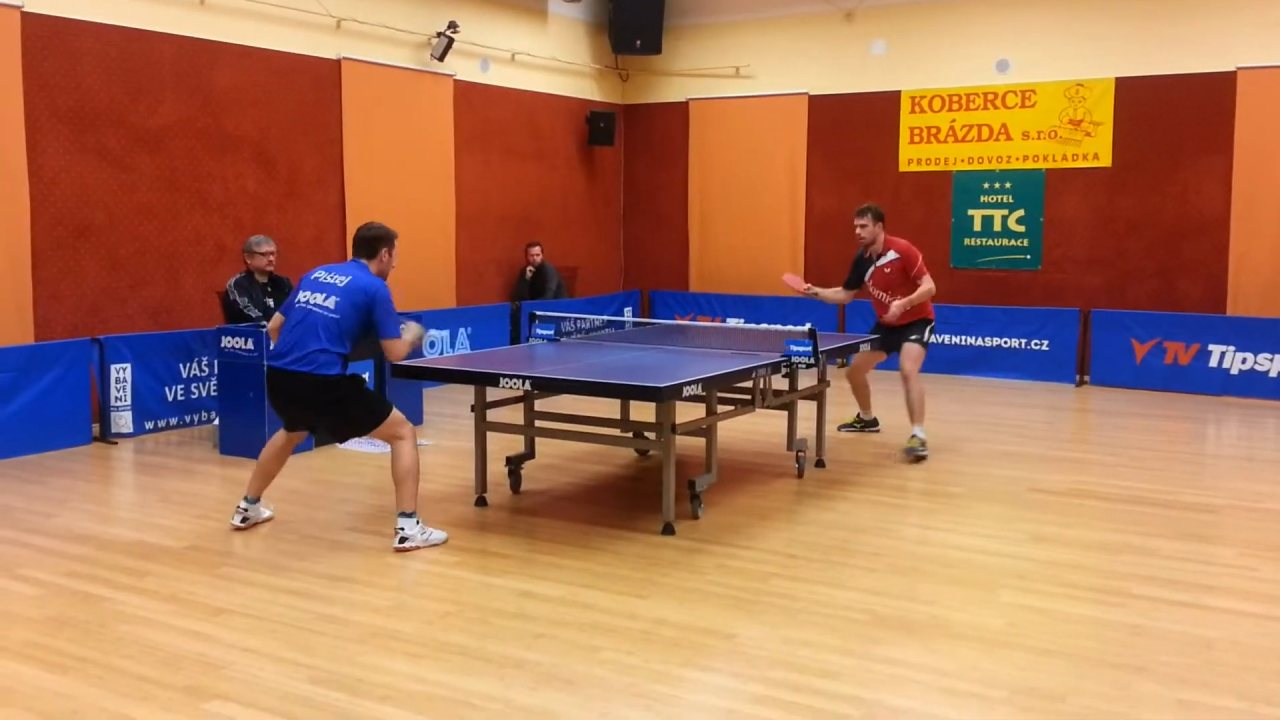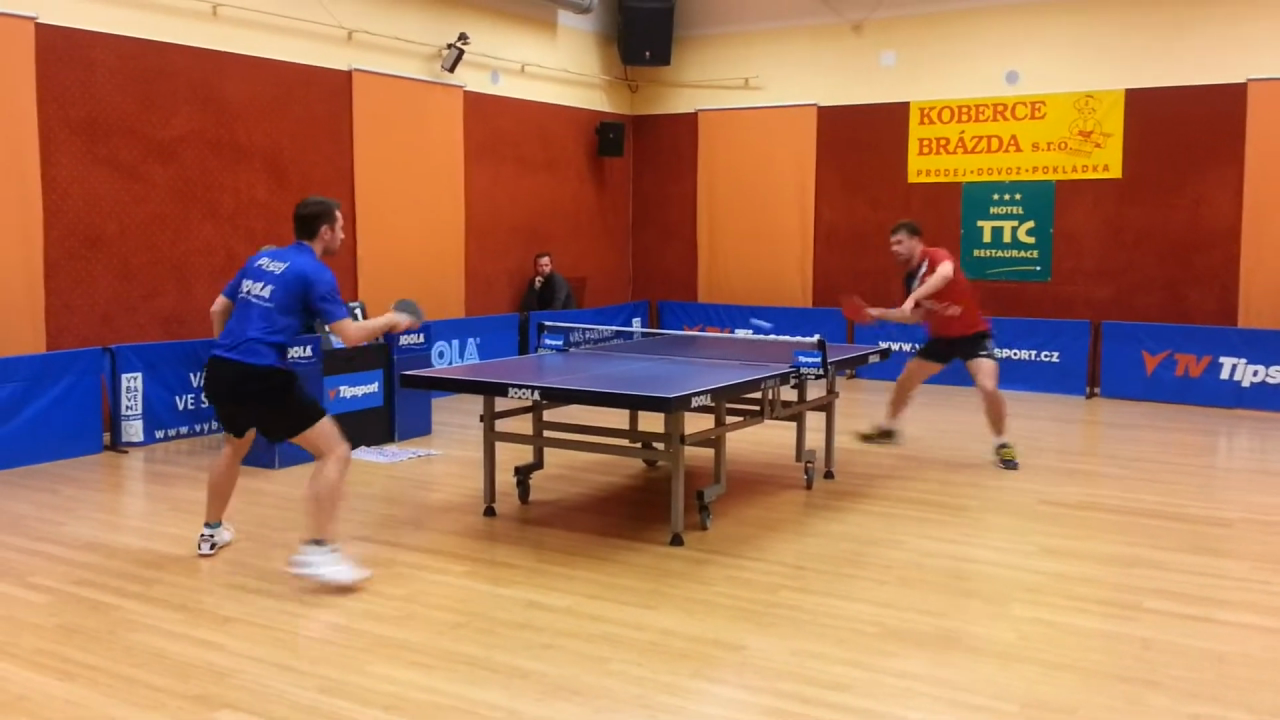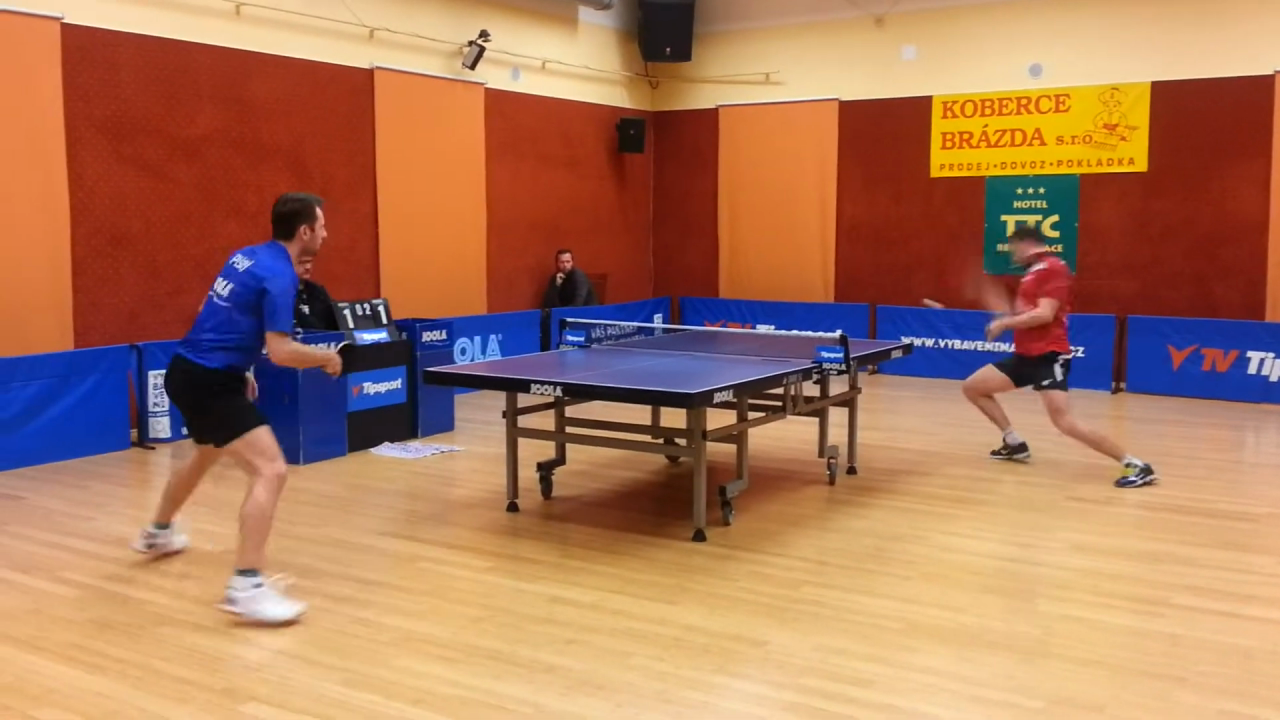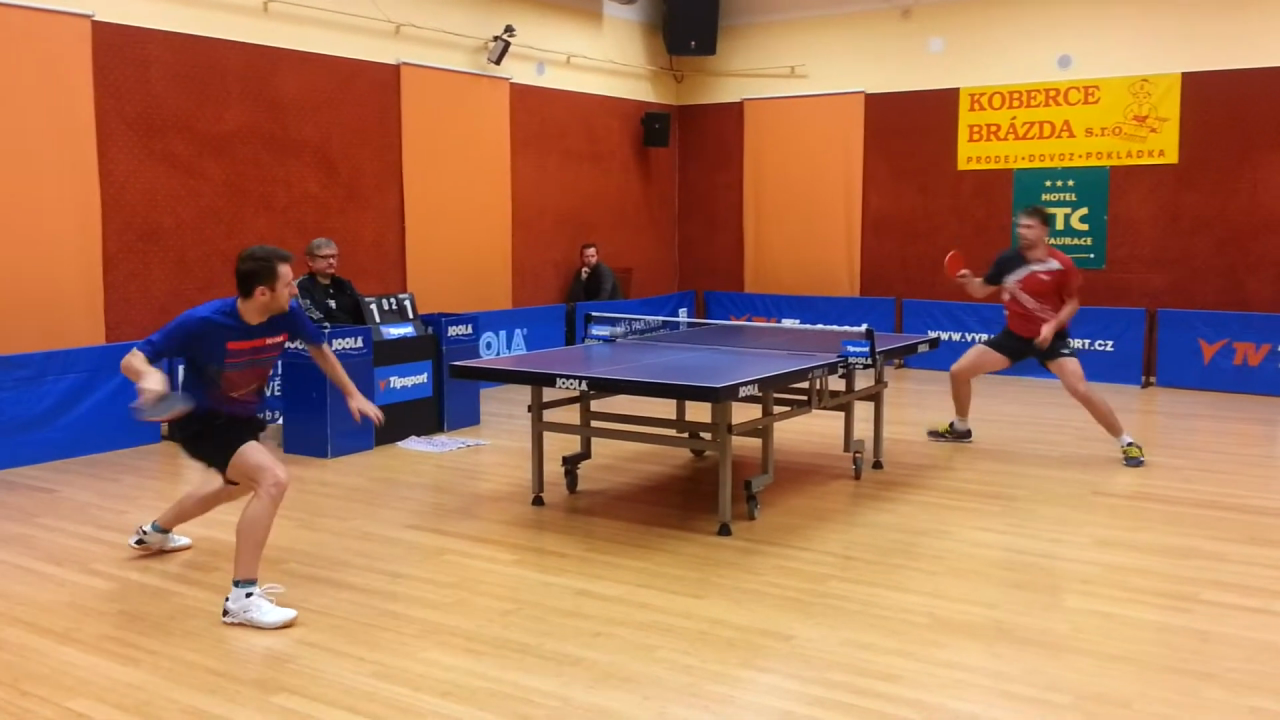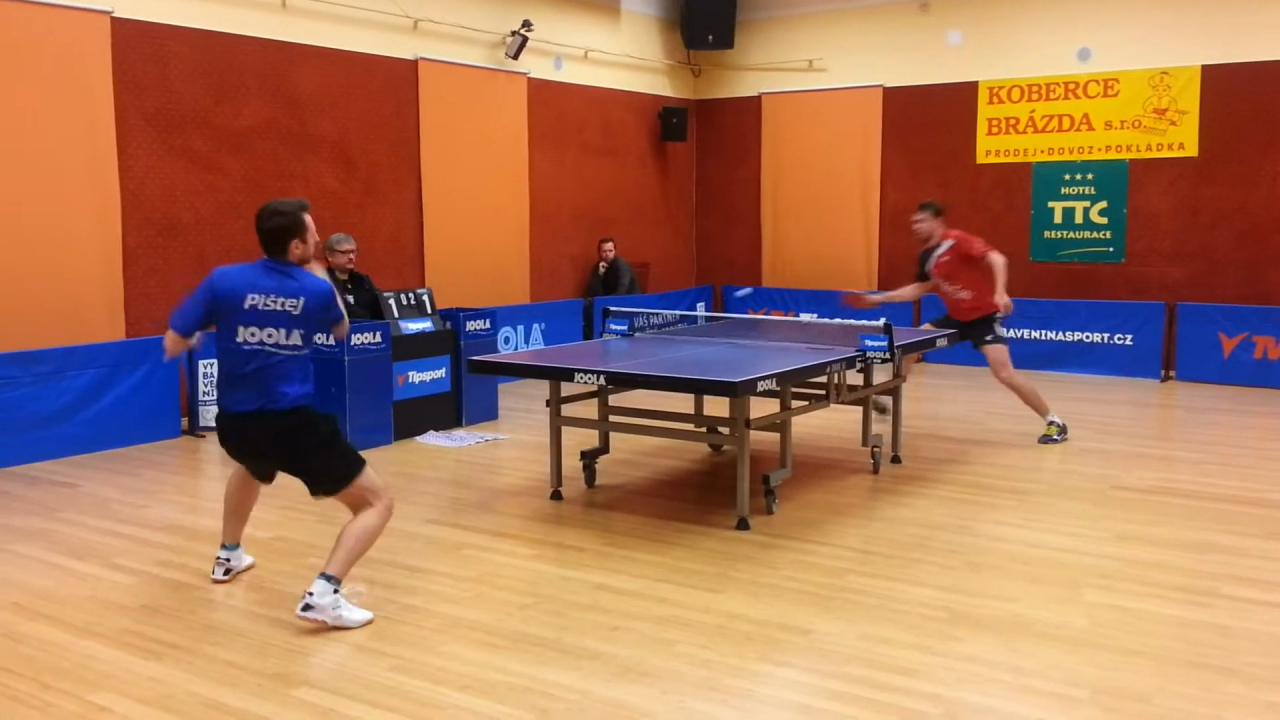
dt=0.4s
person 1, frame 1
left shoulder: (314, 275)
right shoulder: (375, 288)
left elbow: (274, 327)
right elbow: (396, 352)
right wrist: (413, 333)
left hip: (278, 378)
right hip: (324, 383)
left knee: (292, 432)
right knee: (403, 433)
left ankle: (248, 507)
right ankle: (408, 526)
person 1, frame 2
left shoulder: (260, 259)
right shoulder: (314, 273)
left elbow: (218, 310)
right elbow: (349, 335)
right wrist: (390, 320)
left hip: (221, 370)
right hip: (261, 377)
left knee: (234, 447)
right knee: (335, 453)
left ankle: (210, 532)
right ankle: (316, 551)
person 1, frame 3
left shoulder: (245, 256)
right shoulder: (279, 275)
right elbow: (280, 351)
right wrist: (326, 357)
left hip: (186, 370)
right hip: (209, 380)
left knee: (207, 454)
right knee: (270, 473)
left ankle: (158, 533)
right ankle: (246, 586)
person 1, frame 4
left shoulder: (288, 314)
right shoulder: (202, 322)
left elbow: (319, 349)
right elbow: (131, 360)
left wrist: (352, 394)
right wrist: (150, 377)
left hip: (242, 418)
right hip: (202, 421)
left knee: (237, 484)
right knee: (272, 481)
left ankle: (154, 532)
right ankle: (243, 597)
person 1, frame 5
left shoulder: (223, 281)
right shoulder: (317, 290)
left elbow: (172, 344)
right elbow: (341, 330)
left wrist: (207, 332)
left hip: (234, 427)
right hip: (295, 425)
left knee: (250, 465)
right knee: (377, 502)
left ankle: (228, 556)
right ankle: (323, 593)
person 2, frame 1
left shoulder: (903, 250)
right shoulder: (862, 260)
left elbow: (929, 288)
right elbow: (845, 295)
left wrist: (902, 303)
right wrist: (817, 292)
left hip: (917, 321)
right hip: (887, 325)
left knee: (908, 370)
right knee: (854, 370)
left ankle: (918, 436)
right ankle: (867, 418)
person 2, frame 2
left shoulder: (937, 256)
right shoulder: (911, 276)
left elbow: (946, 273)
right elbow: (914, 317)
left wrist: (912, 299)
right wrist: (880, 314)
left hip: (974, 333)
right hip: (941, 337)
left knee: (988, 387)
right knee: (904, 382)
left ankle: (1001, 443)
right ankle: (888, 428)
person 2, frame 3
left shoulder: (1053, 268)
right shoulder: (1036, 273)
left elbow: (1046, 314)
left wrist: (1004, 323)
left hip: (1048, 356)
right hip: (1026, 356)
left knee: (1064, 422)
right knee: (971, 388)
left ankle: (1135, 466)
right ankle: (1014, 442)
person 2, frame 4
left shoulder: (1062, 266)
right shoulder: (1008, 260)
left elbow: (1071, 304)
right elbow: (981, 291)
left wrist: (1052, 327)
right wrist: (969, 281)
left hip: (1050, 337)
right hip: (1014, 335)
left knee: (1081, 390)
right knee: (958, 372)
left ankle: (1126, 443)
right ankle: (960, 428)
person 2, frame 5
left shoulder: (957, 241)
right shoulder: (927, 257)
left elbow: (997, 259)
right elbow: (916, 290)
left wrist: (1000, 292)
right wrist: (880, 298)
left hip: (984, 317)
right hip: (956, 318)
left knee: (1006, 375)
left ankle: (1054, 422)
